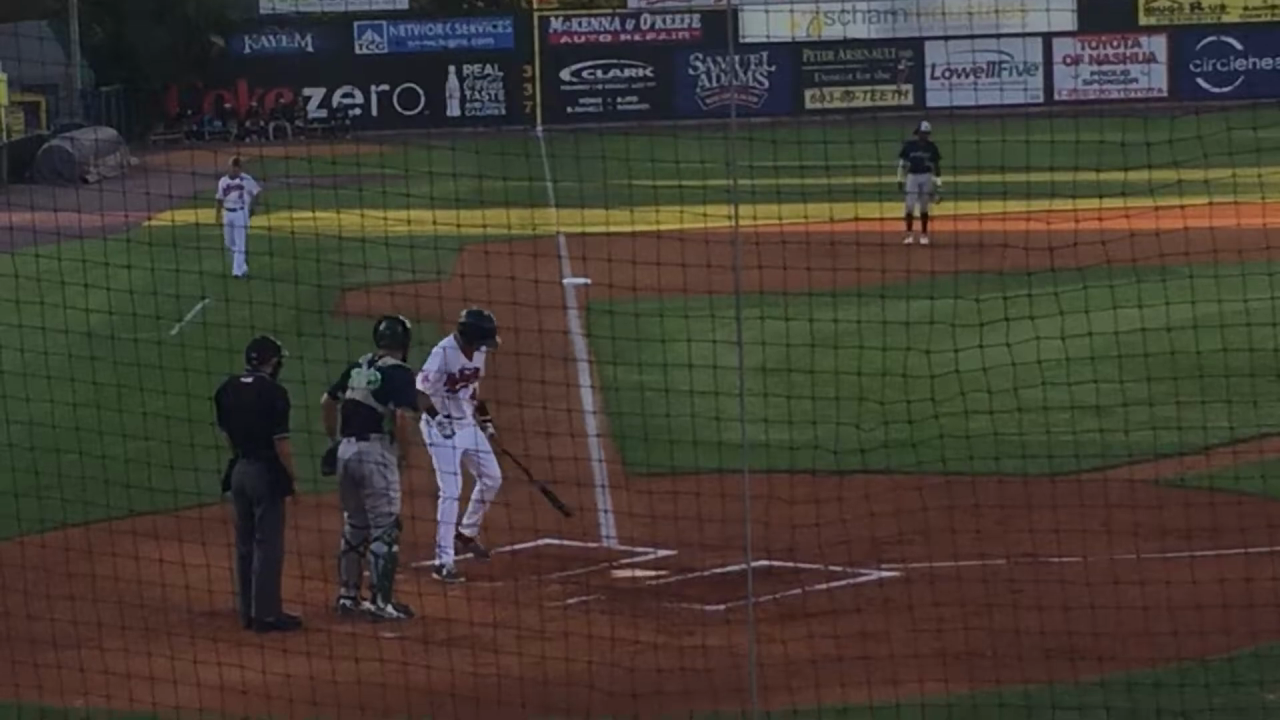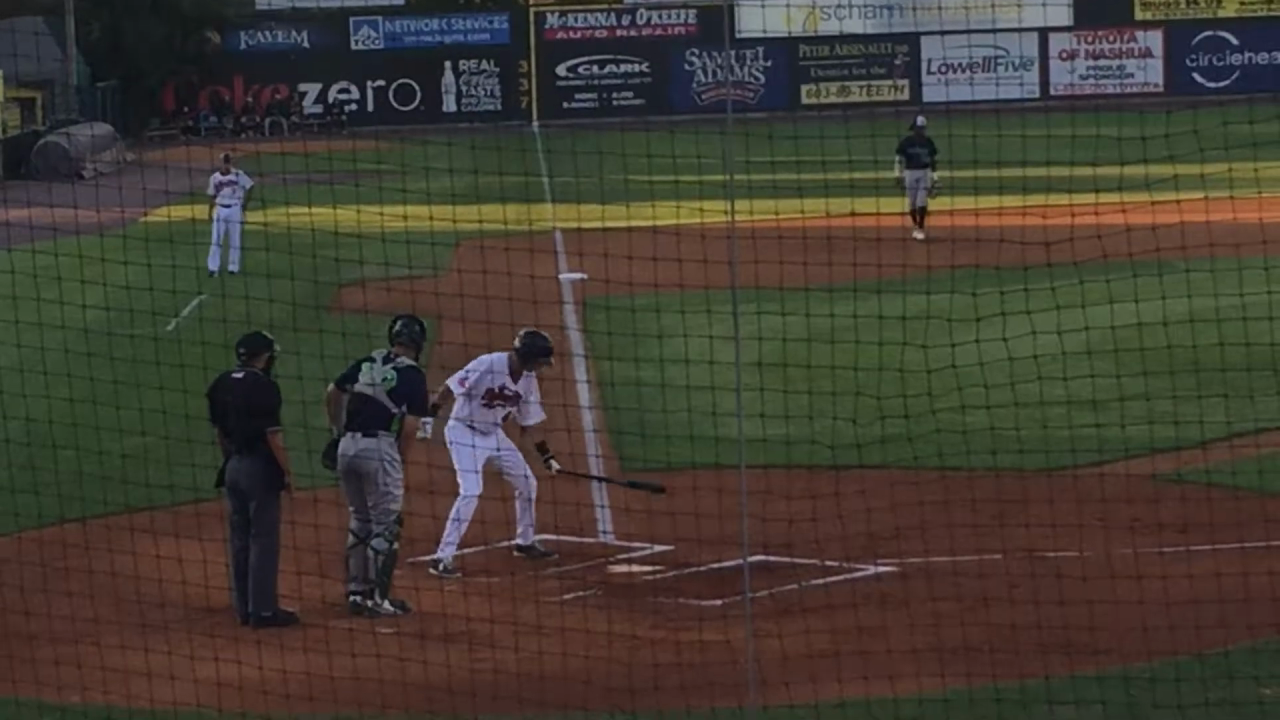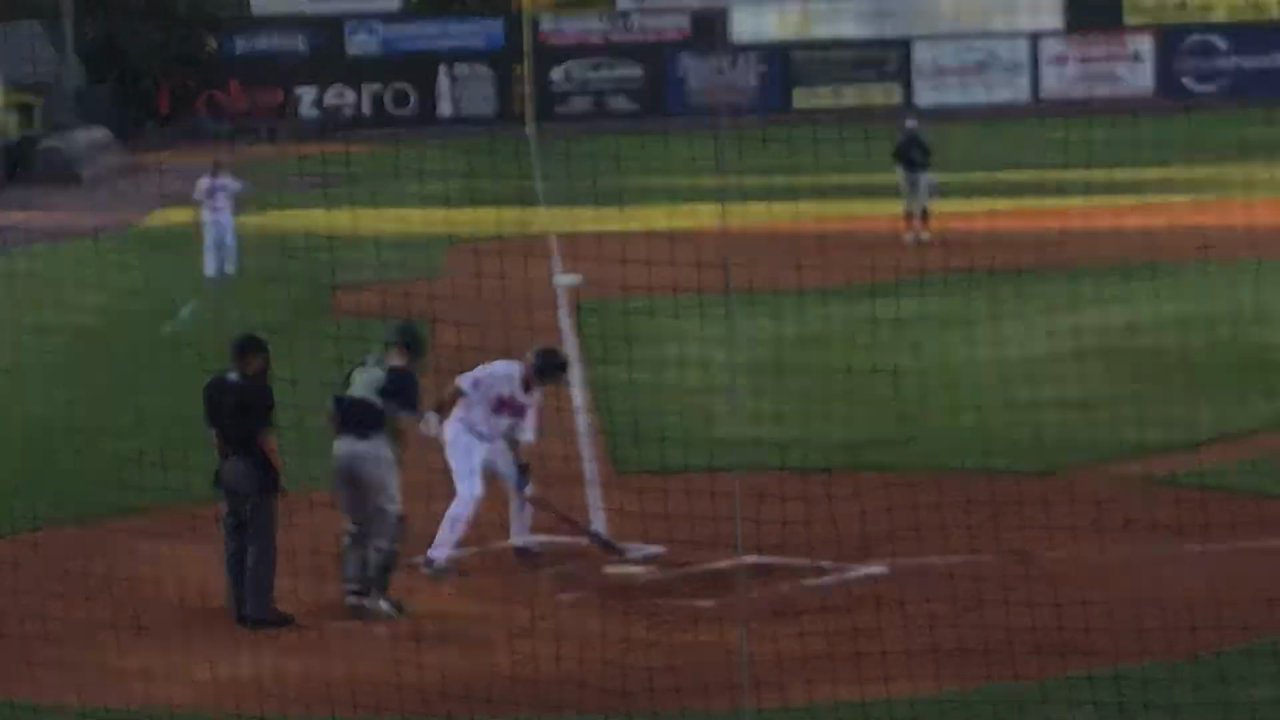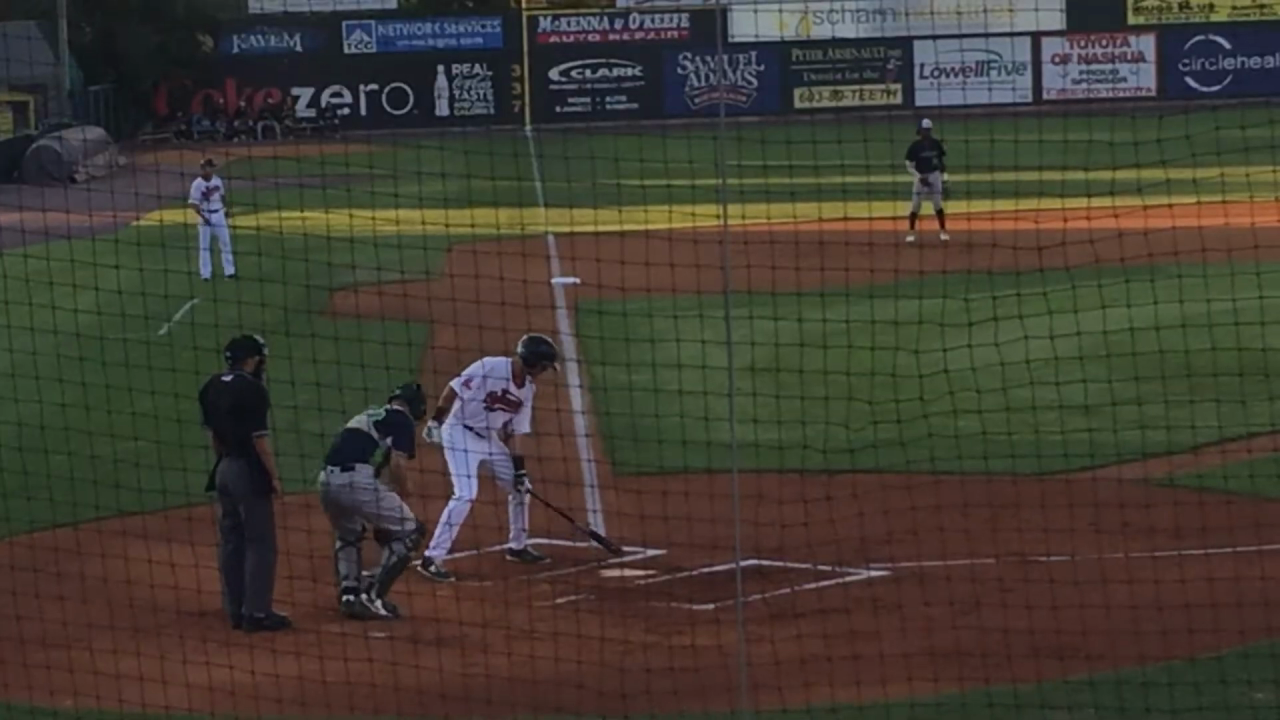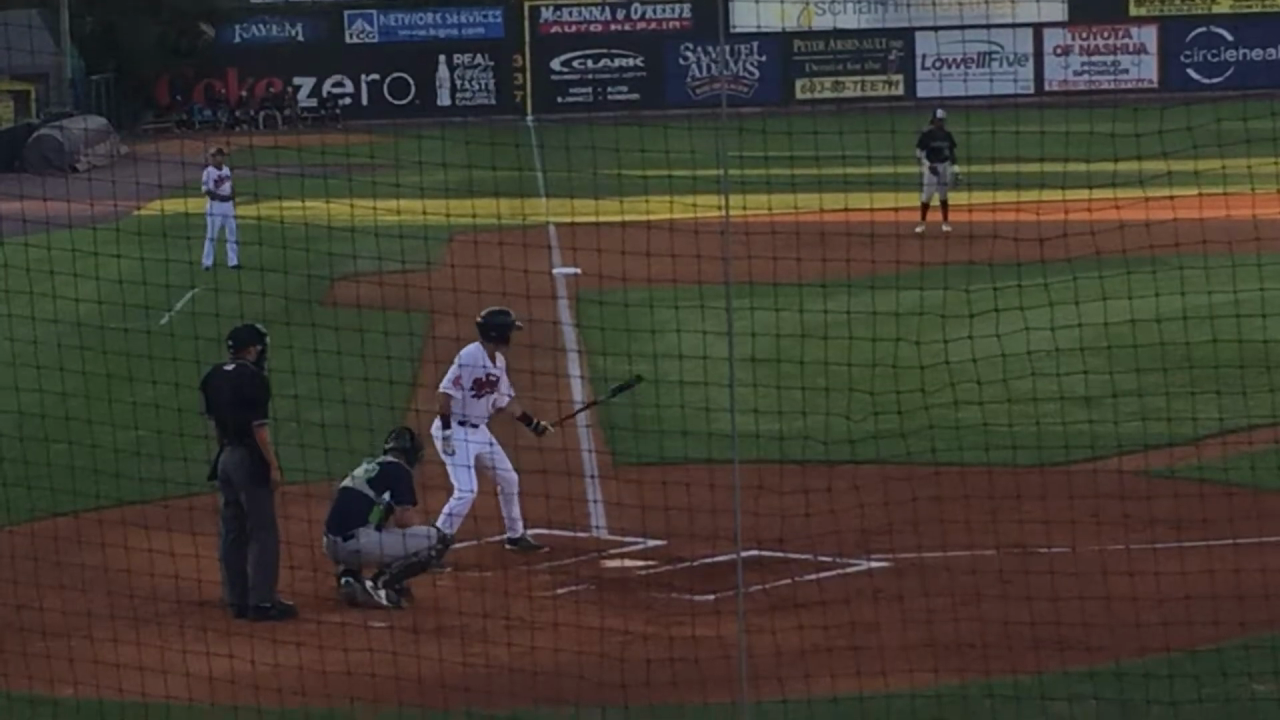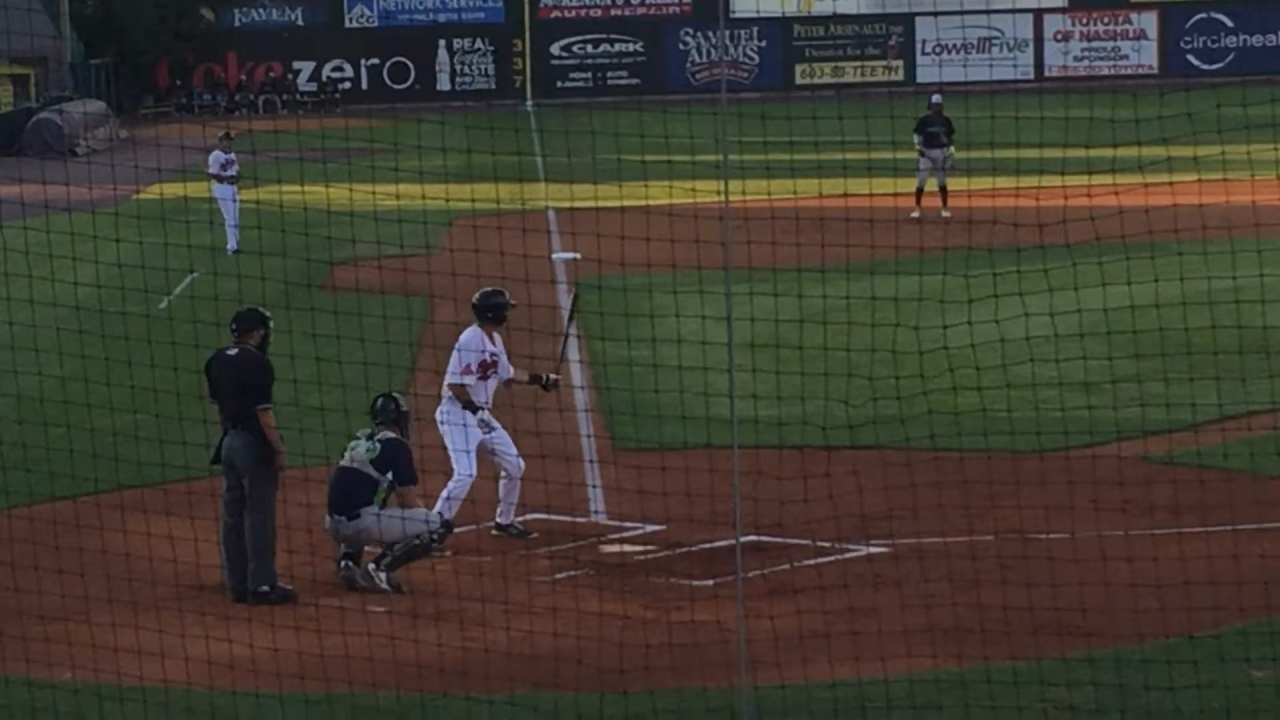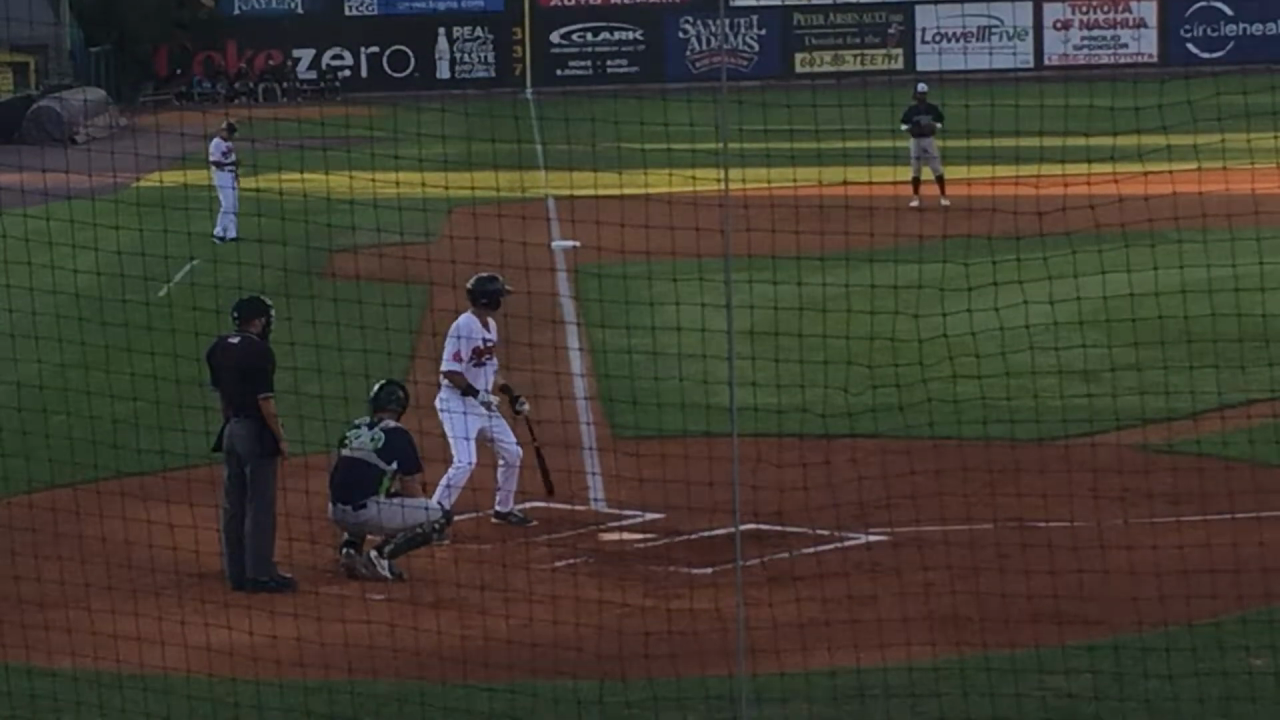
dt=0.4s
person 1, frame 1
left shoulder: (227, 389)
right shoulder: (273, 392)
left elbow: (228, 434)
right elbow: (280, 443)
right wrist: (292, 478)
left hip: (239, 470)
right hip: (266, 473)
left knee: (245, 543)
right knee: (268, 544)
left ankle: (248, 610)
right ankle: (266, 614)
person 1, frame 2
left shoulder: (220, 385)
right shoulder: (264, 387)
left elbow: (220, 433)
right elbow: (273, 437)
right wrist: (287, 472)
left hip: (233, 467)
right hip: (260, 468)
left knee: (239, 539)
right knee: (264, 539)
left ankle: (244, 607)
right ankle: (263, 609)
person 1, frame 3
left shoulder: (216, 387)
right shoulder: (257, 389)
left elbow: (217, 434)
right elbow: (265, 438)
right wrist: (279, 473)
left hip: (230, 468)
right hip: (254, 469)
left knee: (235, 540)
right knee: (260, 540)
left ankle: (241, 607)
right ankle: (259, 610)
person 1, frame 4
left shoulder: (212, 387)
right shoulder: (252, 389)
left elbow: (213, 434)
right elbow: (259, 439)
right wrist: (274, 476)
left hip: (223, 470)
right hip: (249, 472)
left knee: (230, 542)
right knee: (260, 543)
left ankle: (236, 610)
right ankle: (257, 612)
person 1, frame 5
left shoulder: (214, 377)
right shoulder: (253, 378)
left elbow: (216, 421)
right elbow: (259, 428)
right wrist: (273, 466)
left hip: (225, 459)
right hip: (249, 460)
left knee: (231, 532)
right knee: (262, 532)
left ankle: (237, 599)
right ankle: (262, 601)
person 1, frame 6
left shoulder: (217, 361)
right shoulder: (257, 363)
left elbow: (219, 405)
right elbow: (263, 413)
right wrist: (279, 450)
left hip: (229, 442)
right hip: (254, 444)
left knee: (232, 516)
right knee: (260, 516)
left ankle: (237, 583)
right ankle: (261, 585)
person 1, frame 7
left shoulder: (219, 348)
right shoulder: (259, 351)
left elbow: (221, 393)
right elbow: (265, 401)
right wrist: (281, 438)
left hip: (232, 431)
right hip: (256, 433)
left knee: (233, 504)
right knee: (260, 505)
left ankle: (236, 572)
right ankle: (260, 574)
person 2, frame 1
left shoulder: (479, 351)
right shoulder: (443, 353)
right elbow: (421, 390)
left wrist: (485, 418)
right wrist: (436, 418)
left hip: (468, 425)
right hip: (443, 427)
left knee: (492, 479)
right knee: (451, 493)
left ankle: (466, 532)
right ankle: (444, 563)
person 2, frame 2
left shoulder: (529, 379)
right shoulder: (488, 364)
left elbow: (529, 422)
right elbow: (450, 387)
left wrist: (547, 457)
right wrist: (429, 416)
left hip: (493, 434)
right hip: (464, 432)
left knee: (527, 483)
right knee: (471, 492)
left ankle: (525, 542)
right ankle: (442, 558)
person 2, frame 3
left shoulder: (533, 395)
right shoulder: (501, 372)
left elbow: (521, 438)
right elbow: (461, 386)
left wrist: (523, 477)
right wrist: (436, 413)
left hip: (491, 440)
right hip: (464, 434)
left knee: (522, 488)
right knee: (469, 495)
left ankle: (520, 542)
right ankle: (434, 557)
person 2, frame 4
left shoulder: (528, 387)
right shoulder: (490, 367)
left elbow: (516, 432)
right elbow: (453, 389)
left wrist: (520, 471)
right wrist: (435, 420)
left hip: (489, 439)
right hip: (461, 434)
left knee: (521, 487)
right knee: (465, 496)
left ankle: (517, 546)
right ankle: (432, 558)
person 2, frame 5
left shoulder: (498, 360)
right shoulder: (470, 356)
left elbow: (504, 401)
right elbow: (445, 393)
left wrist: (533, 424)
right wrist: (445, 430)
left hip: (478, 430)
right hip: (455, 431)
left knee: (509, 479)
right knee: (466, 492)
left ankle: (515, 536)
person 2, frame 6
left shoulder: (495, 339)
right shoulder: (470, 340)
left elbow: (507, 374)
right elbow: (456, 384)
left wrist: (542, 379)
right wrist: (477, 411)
left hip: (480, 415)
right hip: (457, 415)
left knee: (515, 465)
right knee: (464, 476)
left ankle: (504, 521)
person 2, frame 7
left shoulder: (490, 325)
right shoulder: (463, 326)
right elbow: (449, 371)
left wrist: (511, 394)
right wrist: (478, 394)
left hip: (481, 403)
right hip: (457, 403)
left knee: (512, 453)
right knee: (465, 463)
left ankle: (503, 509)
person 3, frame 1
left shoulder: (357, 367)
right shoulder: (400, 373)
left elbow: (328, 402)
right elbow: (404, 418)
left wrist: (335, 440)
right wrist: (404, 452)
left hip: (347, 451)
right hip: (375, 452)
left knee: (354, 526)
right knee: (384, 528)
left ankle: (348, 596)
right ankle: (381, 602)
person 3, frame 2
left shoulder: (366, 362)
right shoulder: (413, 375)
left elbow: (332, 392)
right elbow: (409, 427)
left wrist: (337, 430)
right wrist: (401, 453)
left hip: (347, 447)
right hip: (379, 449)
left knee: (359, 521)
right knee: (385, 524)
left ankle: (356, 592)
right ankle: (378, 599)
person 3, frame 3
left shoulder: (360, 369)
right shoulder: (403, 375)
left elbow: (337, 412)
right elbow: (404, 425)
right wrist: (399, 448)
left hip: (343, 449)
right hip: (372, 450)
left knee: (356, 525)
right knee: (386, 525)
left ankle: (354, 592)
right ankle: (375, 598)
person 3, frame 4
left shoulder: (368, 415)
right shoulder: (402, 420)
right elbow: (397, 464)
right wrist: (401, 493)
left hip: (327, 480)
right hip: (356, 480)
left knee: (348, 535)
right knee: (410, 531)
left ankle: (349, 595)
right ankle: (372, 596)
person 3, frame 5
left shoulder: (368, 467)
right shoulder: (399, 470)
right elbow: (405, 519)
left hip: (334, 544)
right hip: (358, 541)
right knee: (439, 540)
left ankle: (348, 580)
right ankle: (379, 586)
person 3, frame 6
left shoulder: (359, 441)
right shoulder: (397, 446)
right elbow: (407, 500)
right wrist: (425, 514)
left hip: (335, 524)
right hip: (361, 522)
right knee: (440, 525)
left ankle: (348, 562)
right ankle: (379, 568)
person 3, frame 7
left shoulder: (354, 429)
right shoulder: (398, 435)
right elbow: (412, 489)
left hip: (338, 513)
right hip: (366, 512)
right knee: (441, 516)
left ankle: (350, 549)
right ankle: (381, 555)
